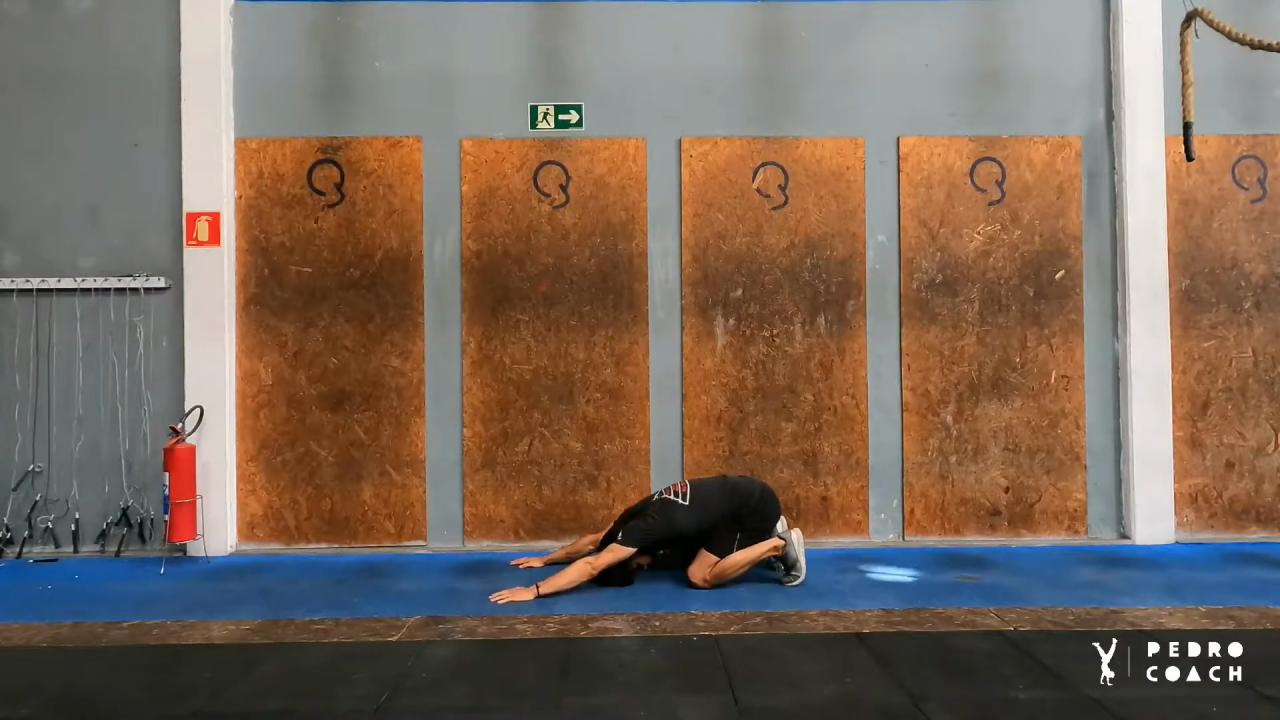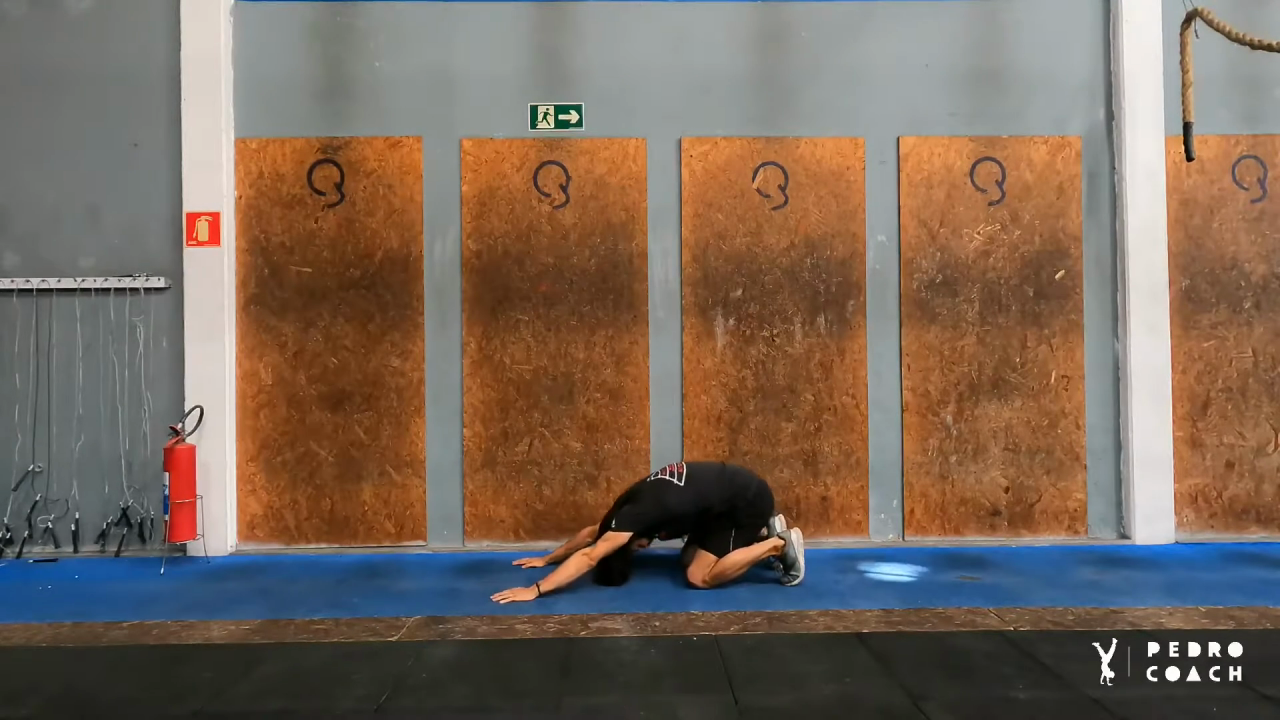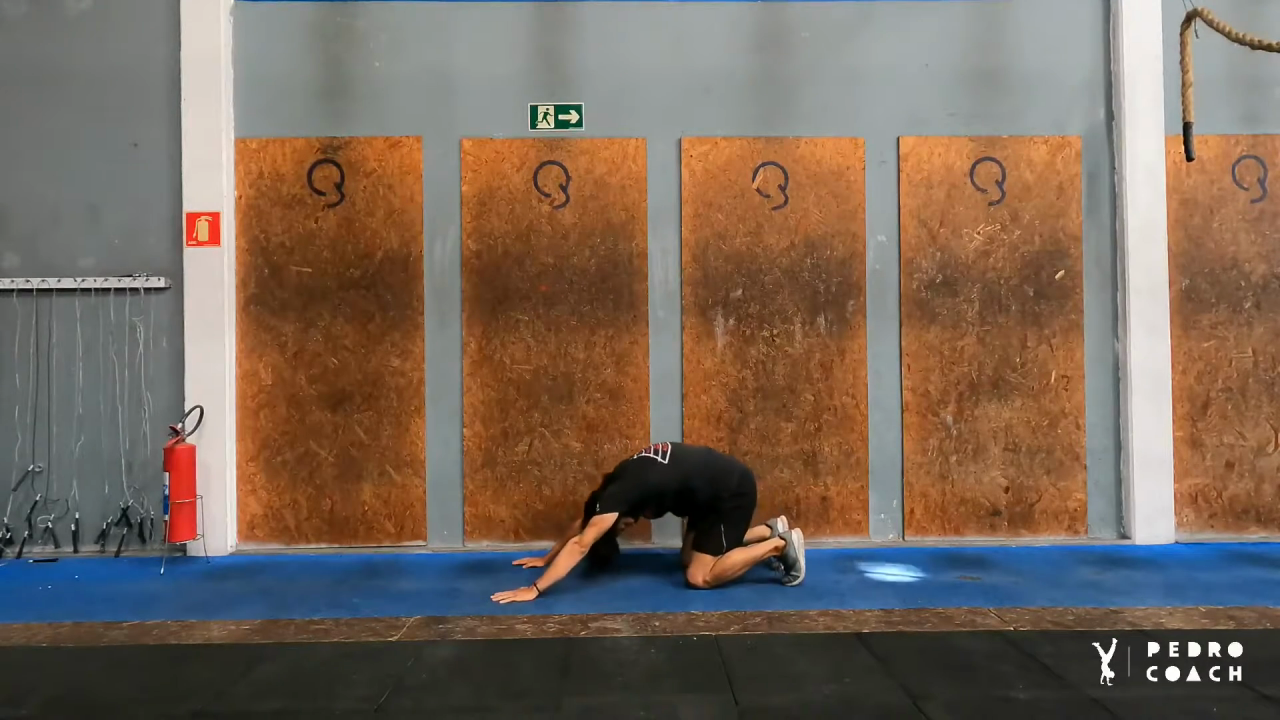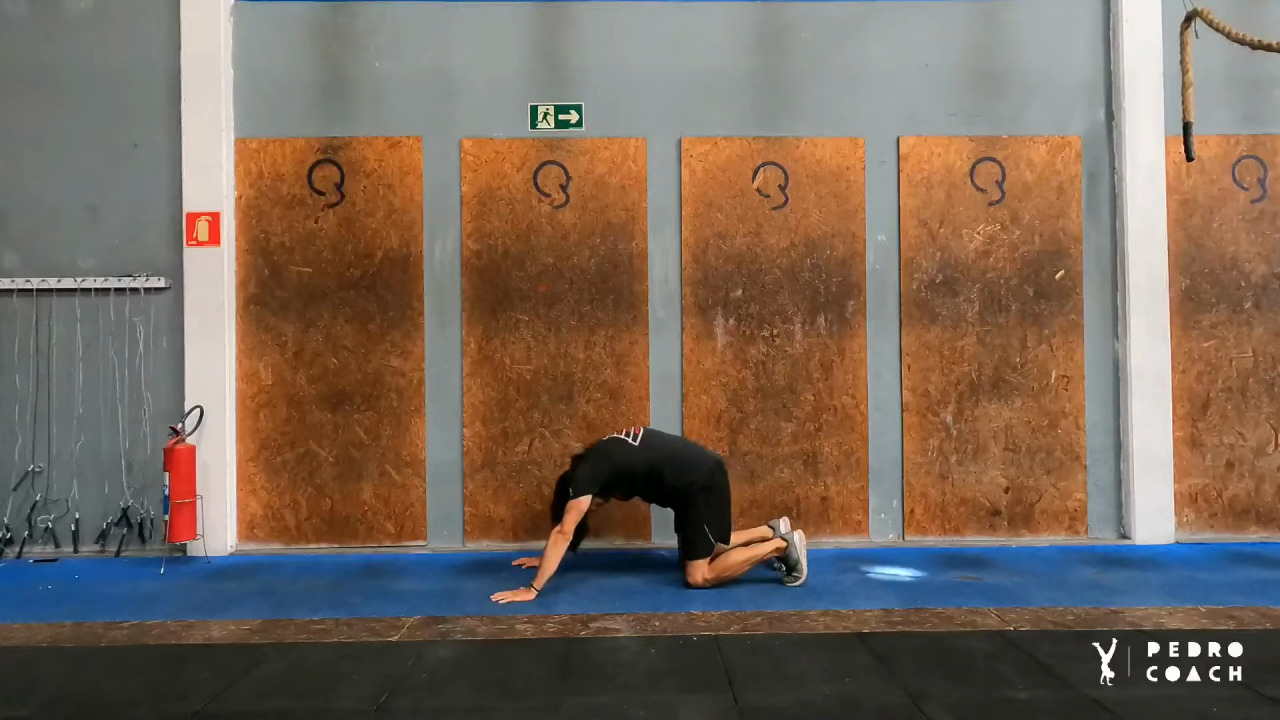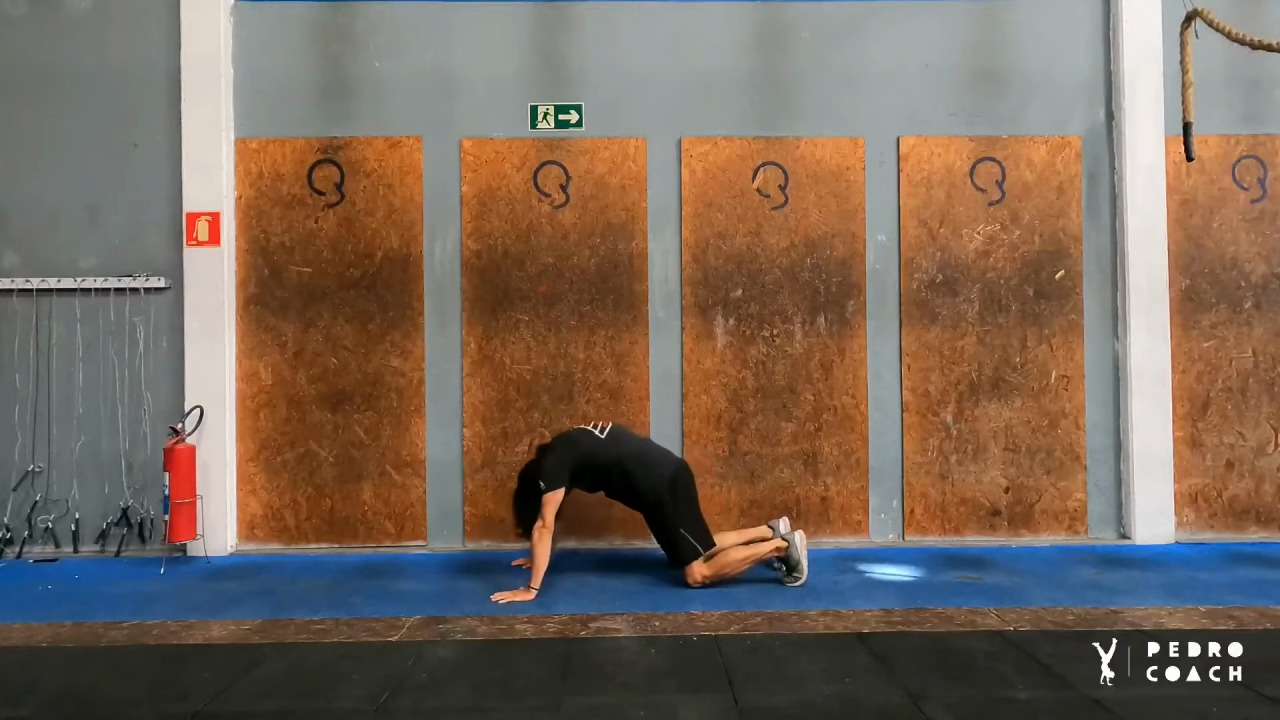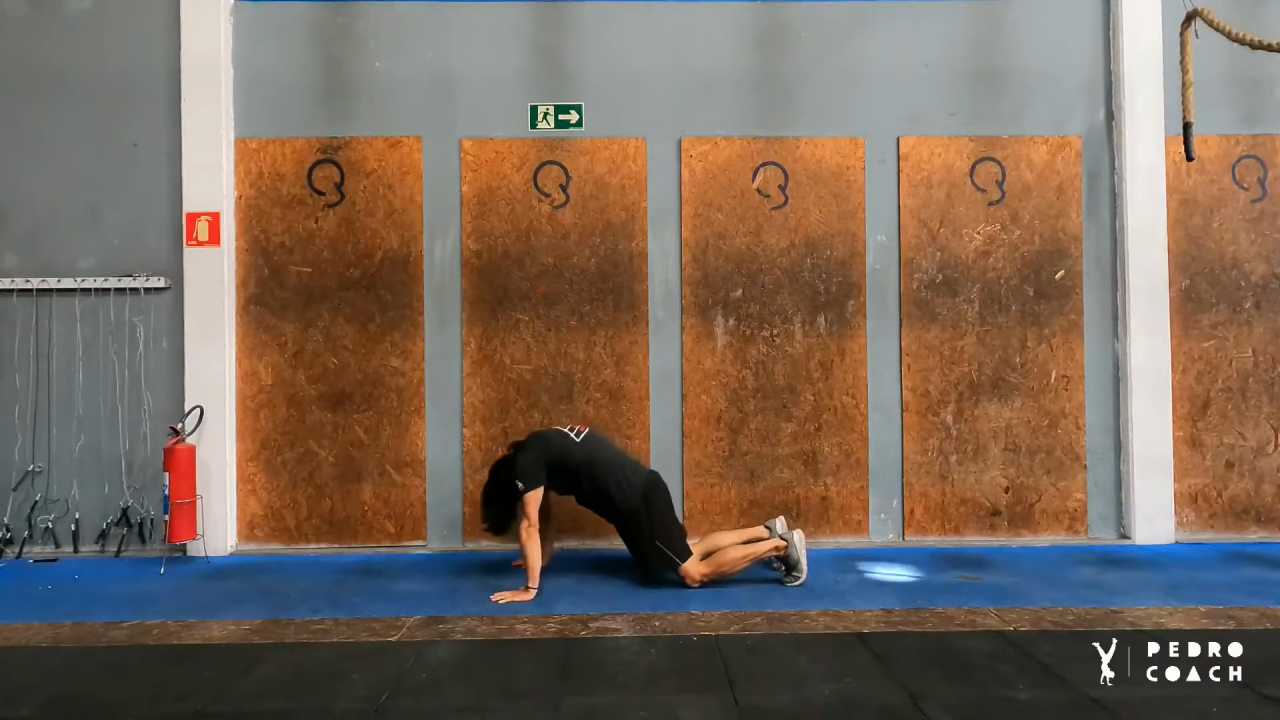
dt=0.4s
person 1, frame 1
left shoulder: (646, 528)
right shoulder: (639, 516)
left elbow: (591, 566)
right elbow: (593, 542)
left wrist: (533, 591)
right wrist: (544, 559)
left hip: (754, 505)
right hip: (742, 494)
left knee: (701, 576)
right knee: (693, 556)
left ankle: (780, 545)
right ankle: (769, 533)
person 1, frame 2
left shoulder: (638, 512)
right shoulder: (635, 501)
left elbow: (589, 556)
right elbow: (591, 533)
left wrist: (535, 590)
right wrist: (547, 559)
left hip: (748, 500)
right hip: (737, 491)
left knee: (699, 576)
right knee: (690, 558)
left ankle: (779, 544)
right ankle: (766, 530)
person 1, frame 3
left shoulder: (618, 493)
right shoulder: (621, 483)
left elbow: (580, 545)
right elbow: (582, 524)
left wrist: (535, 589)
right wrist: (546, 559)
left hip: (732, 491)
right hip: (719, 485)
left knee: (700, 576)
right knee: (690, 559)
left ankle: (780, 545)
right ankle: (770, 530)
person 1, frame 4
left shoulder: (585, 475)
right shoulder: (594, 465)
left elbow: (563, 532)
right elbow: (565, 531)
left wrist: (533, 589)
right wrist: (544, 558)
left hip: (700, 483)
right hip: (697, 475)
left knee: (698, 576)
right knee: (697, 552)
left ankle: (781, 545)
right ankle: (772, 531)
person 1, frame 5
left shoulder: (551, 464)
right shoulder: (562, 453)
left elbow: (544, 526)
right elbow: (548, 525)
left wrist: (532, 588)
right wrist: (538, 558)
left hip: (662, 486)
right hip: (666, 476)
left knee: (697, 574)
right knee: (699, 550)
left ankle: (781, 546)
right ankle: (771, 531)
person 1, frame 6
left shoulder: (526, 461)
right shoulder: (541, 450)
left elbow: (531, 524)
right elbow: (544, 516)
left wrist: (530, 587)
right wrist: (541, 559)
left hip: (636, 500)
right hip: (642, 487)
left knee: (694, 573)
right knee: (691, 552)
left ankle: (780, 545)
right ankle: (768, 531)
